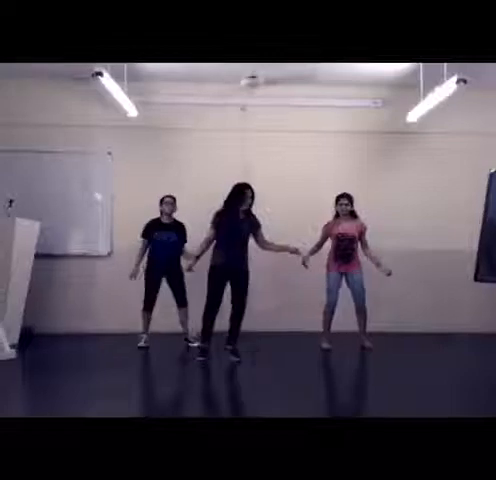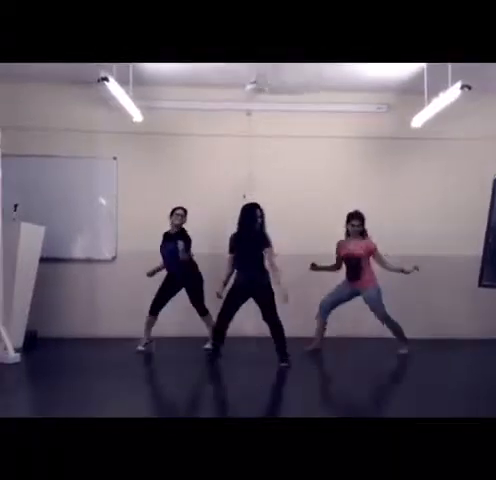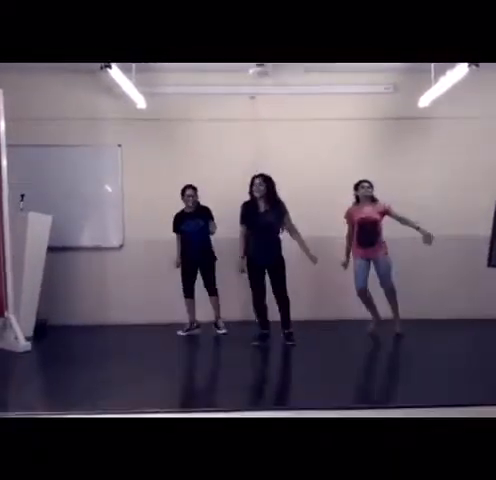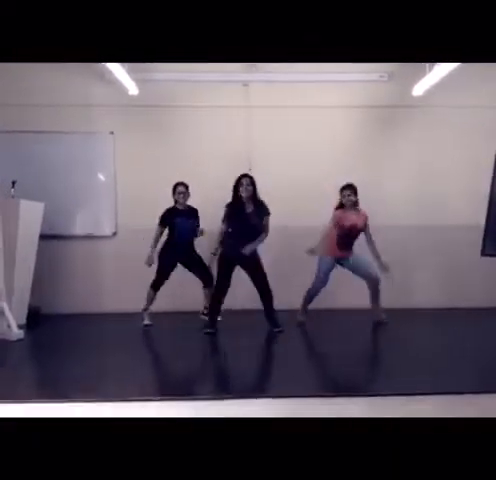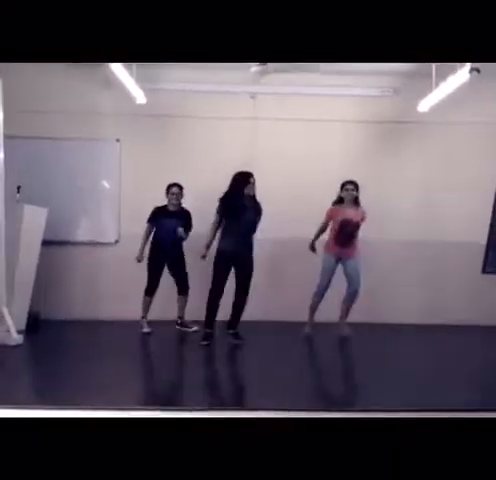
dt=1s
person 1, frame 1
left shoulder: (251, 220)
right shoulder: (221, 216)
left elbow: (263, 244)
right elbow: (209, 239)
left wrist: (288, 249)
right wrist: (195, 258)
left hip: (240, 268)
right hip: (219, 266)
left knee: (239, 306)
right knee: (212, 304)
left ankle: (231, 345)
right ankle: (204, 345)
person 1, frame 2
left shoulder: (263, 238)
right shoulder: (236, 238)
left elbow: (272, 263)
right elbow: (231, 264)
left wrist: (281, 286)
right wrist: (223, 286)
left hip: (261, 284)
right hip: (241, 284)
left knee: (271, 319)
right knee: (223, 317)
left ankle: (283, 354)
right ankle: (215, 349)
person 1, frame 3
left shoulder: (278, 207)
right shoulder: (247, 208)
left elbow: (292, 231)
right elbow: (243, 234)
left wrist: (307, 251)
right wrist: (242, 257)
left hip: (274, 256)
right hip: (254, 257)
left knee: (280, 293)
right knee: (258, 294)
left ankle: (287, 331)
right ankle: (264, 331)
person 1, frame 4
left shoulder: (261, 208)
right shoulder: (231, 208)
left elbow: (264, 233)
right elbow: (223, 231)
left wrist: (253, 245)
right wrist: (215, 253)
left hip: (250, 254)
right hip: (229, 253)
left knee: (264, 286)
right knee: (221, 287)
left ankle: (272, 319)
right ankle: (212, 320)
person 1, frame 5
left shoulder: (255, 207)
right shoulder: (227, 203)
left elbow: (251, 230)
right elbow: (216, 225)
right wrist: (207, 247)
left hip: (245, 254)
right hip: (225, 252)
left knee: (242, 292)
right knee: (216, 290)
left ankle: (232, 328)
right ankle: (208, 330)
person 2, frame 1
left shoulder: (359, 225)
right shoulder: (330, 226)
left elbow: (366, 249)
right elbow: (319, 245)
left wrist: (379, 264)
right wrist: (307, 255)
left hip: (353, 267)
right hip: (334, 267)
left knee: (360, 302)
right knee: (331, 302)
left ankle: (363, 337)
right ankle: (325, 338)
person 2, frame 2
left shoulder: (368, 244)
right shoulder: (341, 245)
left elbow: (383, 264)
right elbow: (337, 266)
left wrist: (404, 270)
right wrist: (318, 267)
left hip: (368, 285)
right hip: (350, 285)
left knee: (383, 316)
right knee: (325, 305)
left ankle: (403, 343)
right ankle: (318, 342)
person 2, frame 3
left shoulder: (380, 208)
right shoulder: (351, 212)
left elbow: (401, 219)
right elbow: (350, 235)
left wrist: (422, 231)
right wrist: (347, 257)
left hip: (379, 253)
right hip: (360, 255)
left knee: (387, 286)
right knee: (360, 288)
left ankle: (397, 320)
right ankle: (375, 317)
person 2, frame 4
left shoulder: (363, 216)
right shoulder: (339, 214)
left elbow: (369, 239)
right elbow: (328, 230)
left wrist: (380, 261)
right wrist: (318, 246)
left hip: (348, 254)
right hip: (330, 253)
left knee: (374, 278)
right knee: (318, 285)
left ankle: (377, 311)
right ankle: (302, 311)
person 2, frame 5
left shoulder: (361, 212)
right shoulder: (335, 209)
right elbow: (323, 227)
right wrist: (313, 242)
left hip: (350, 254)
right hip: (332, 252)
left knee: (354, 288)
right knee: (323, 286)
left ankle: (342, 322)
right ankle: (310, 322)
person 3, frame 1
left shoulder: (180, 227)
right shoulder: (153, 225)
left elbow: (182, 250)
right elbow: (144, 247)
left wrist: (194, 257)
right wrist: (136, 267)
left hip: (174, 268)
right hip: (154, 268)
left knee: (181, 299)
right knee: (149, 300)
left ankle: (186, 334)
right ankle: (144, 335)
person 3, frame 2
left shoulder: (184, 236)
right shoulder: (166, 236)
left elbow: (184, 258)
left wrist: (183, 252)
right wrist: (155, 270)
left hip: (190, 276)
right hip: (173, 277)
left knee: (200, 307)
right knee: (155, 306)
right ankle: (146, 339)
person 3, frame 3
left shoulder: (204, 211)
right shoulder: (179, 217)
left elbow: (212, 232)
right elbow: (179, 239)
left wrist: (212, 226)
right wrist: (178, 256)
left hip: (205, 254)
right hip: (188, 256)
left knee: (210, 286)
right knee: (188, 288)
left ankle: (218, 321)
right ankle: (193, 324)
person 3, frame 4
left shoulder: (194, 212)
right shoulder: (169, 213)
right elbow: (158, 233)
left wrist: (199, 232)
right wrist: (151, 253)
left hip: (188, 252)
right hip: (170, 252)
left knee: (208, 277)
right knee: (159, 281)
left ankle: (206, 310)
right ankle: (145, 312)
person 3, frame 5
left shoulder: (185, 214)
right shoulder: (158, 211)
left elbow: (186, 236)
right elbow: (148, 231)
left wrist: (183, 234)
right wrist: (141, 251)
left hip: (175, 254)
right hip: (157, 254)
left knee: (183, 285)
right knee: (151, 286)
left ankle: (180, 320)
right ankle: (143, 319)
